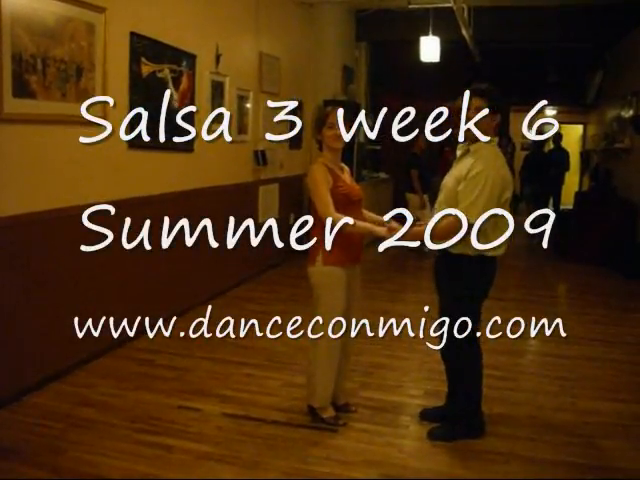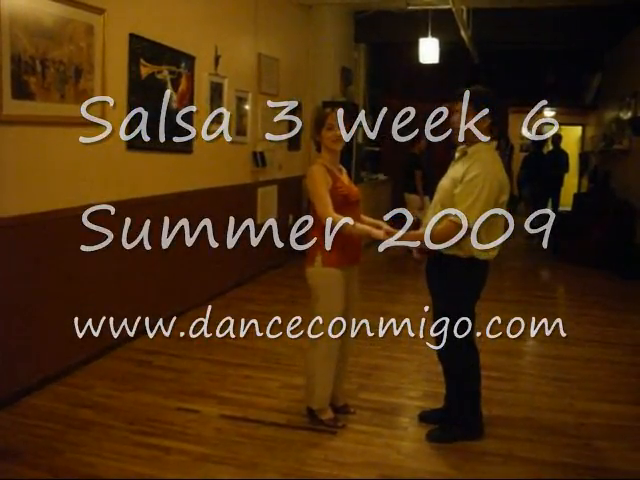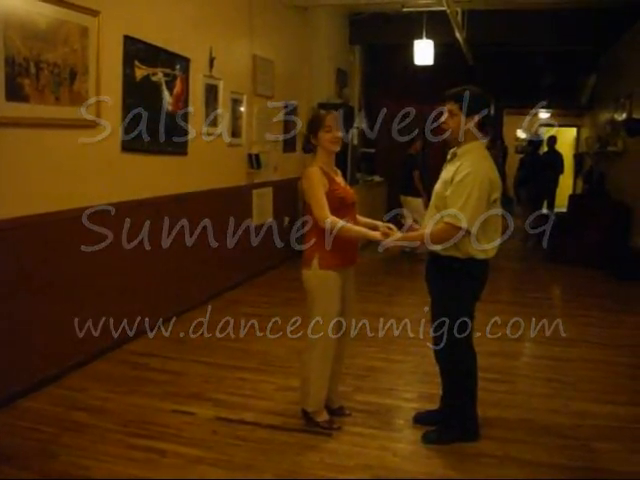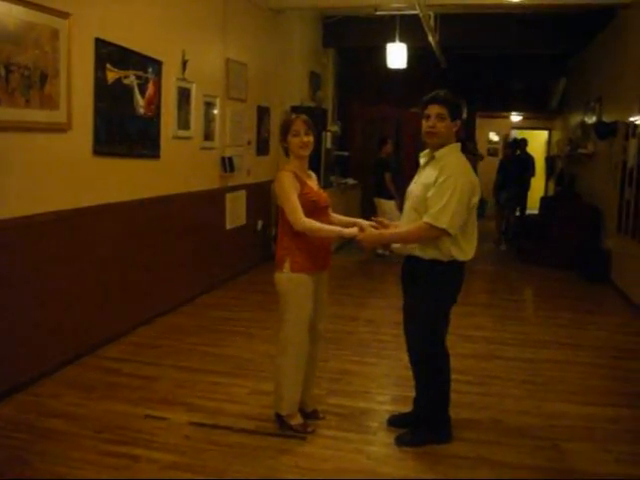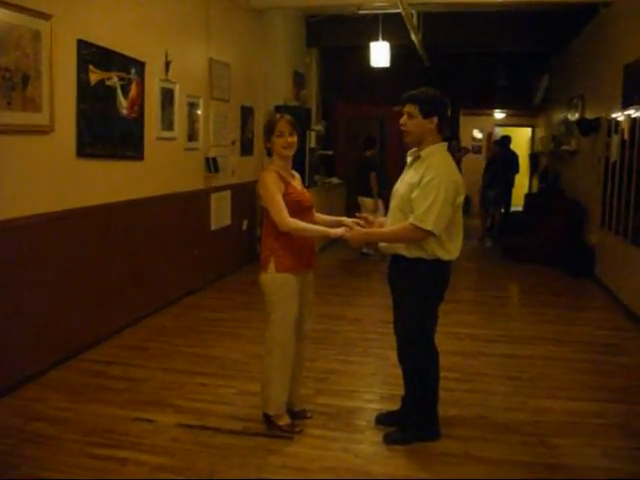
dt=0.5s
person 1, frame 1
left shoulder: (488, 165)
right shoulder: (468, 153)
left elbow: (461, 223)
left wrist: (413, 233)
right wrist: (424, 231)
left hip: (470, 264)
right hip: (455, 259)
left knee: (461, 341)
right knee: (452, 339)
left ankle: (469, 419)
right ankle: (456, 406)
person 1, frame 2
left shoulder: (485, 169)
right shoulder: (466, 155)
left elbow: (458, 227)
left wrist: (409, 238)
right wrist: (422, 241)
left hip: (461, 265)
right hip: (447, 260)
left knee: (457, 344)
right knee: (447, 341)
left ankle: (467, 421)
right ankle: (455, 407)
person 1, frame 3
left shoulder: (474, 167)
right shoulder: (460, 158)
left elbow: (455, 228)
left wrist: (405, 240)
right wrist: (421, 229)
left hip: (461, 267)
right hip: (449, 263)
left knee: (454, 344)
right knee: (445, 342)
left ankle: (463, 423)
right ankle: (450, 409)
person 1, frame 4
left shoulder: (456, 171)
right shoulder: (430, 161)
left elbow: (434, 229)
left wrist: (382, 238)
right wrist: (393, 227)
left hip: (437, 270)
right hip: (419, 265)
left knee: (429, 347)
right knee: (418, 344)
left ankle: (436, 425)
right ankle: (423, 411)
person 1, frame 5
left shoulder: (439, 170)
right shoulder: (417, 160)
left elbow: (420, 229)
left wrist: (368, 236)
right wrist: (381, 223)
left hip: (423, 269)
right hip: (407, 264)
left knee: (418, 345)
right knee: (408, 343)
left ankle: (424, 423)
right ankle: (411, 409)
person 2, frame 1
left shoulder: (345, 169)
right shoulder: (319, 171)
right elbow: (330, 216)
left wrist: (385, 221)
right wrist: (374, 230)
left hip: (349, 259)
right hip: (328, 260)
left knee: (344, 330)
right knee: (328, 331)
left ankle: (336, 394)
right ankle: (319, 402)
person 2, frame 2
left shoulder: (341, 170)
right shoulder: (318, 171)
right elbow: (329, 217)
left wrist: (380, 224)
right wrist: (371, 232)
left hip: (347, 260)
right hip: (326, 261)
left knee: (343, 330)
right knee: (326, 332)
left ankle: (335, 395)
right ankle: (318, 404)
person 2, frame 3
left shoulder: (337, 172)
right shoulder: (313, 174)
right elbow: (325, 220)
left wrist: (376, 223)
right wrist: (369, 235)
left hip: (343, 262)
right hip: (323, 263)
left knee: (338, 333)
right knee: (321, 334)
left ankle: (329, 398)
right ankle: (313, 406)
person 2, frame 4
left shoulder: (312, 176)
right shoulder: (286, 177)
left elbow: (325, 216)
right elbow: (300, 222)
left wrist: (356, 221)
right wrist: (346, 232)
left hip: (316, 264)
right hip: (295, 266)
left knee: (312, 335)
right knee: (294, 337)
left ankle: (303, 401)
right ankle: (286, 409)
person 2, frame 5
left shoulder: (295, 175)
right shoulder: (269, 177)
left elbow: (308, 215)
right elbow: (284, 222)
left wrist: (340, 220)
right wrist: (331, 233)
left hip: (301, 264)
right hip: (280, 266)
left knee: (298, 335)
right knee: (281, 337)
left ankle: (290, 400)
right ankle: (274, 410)
